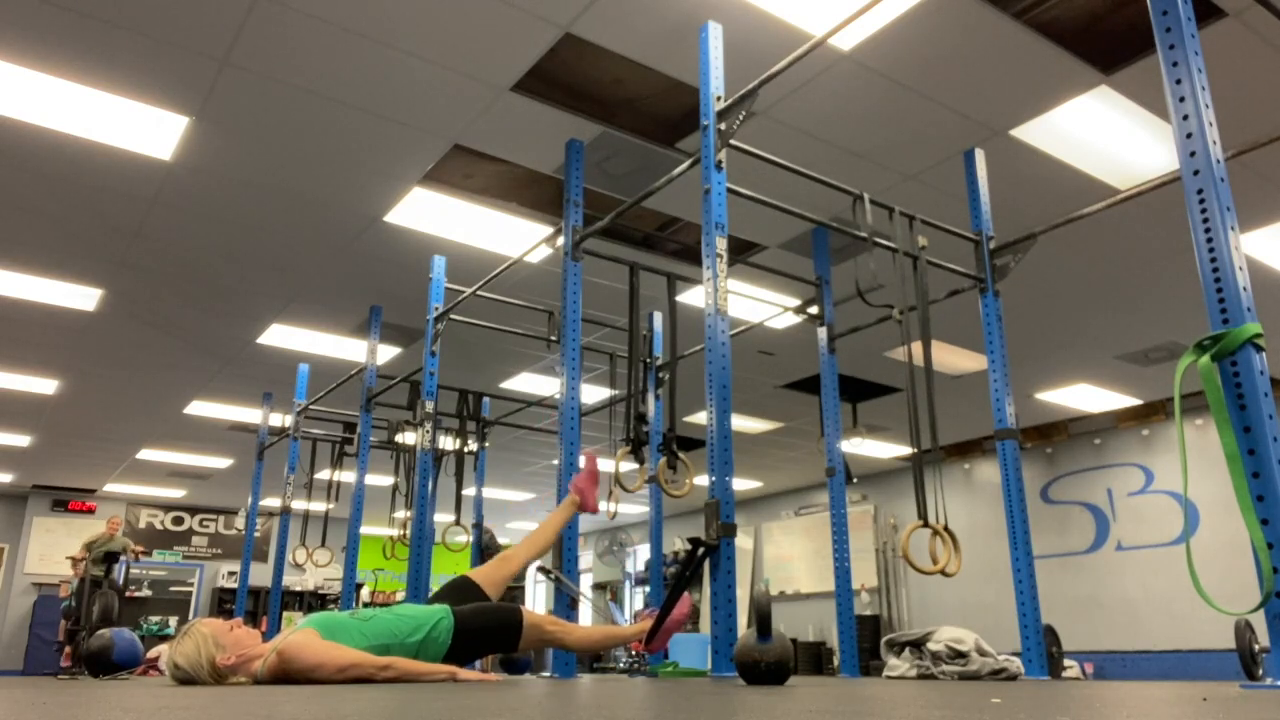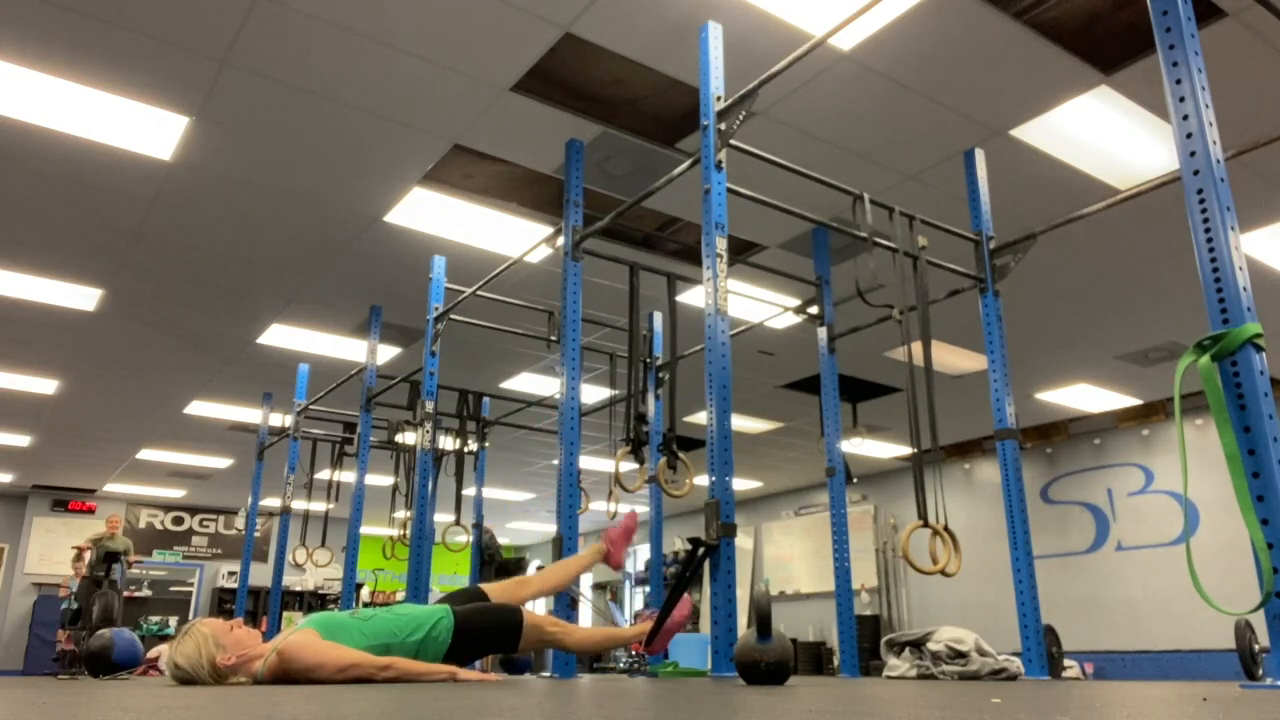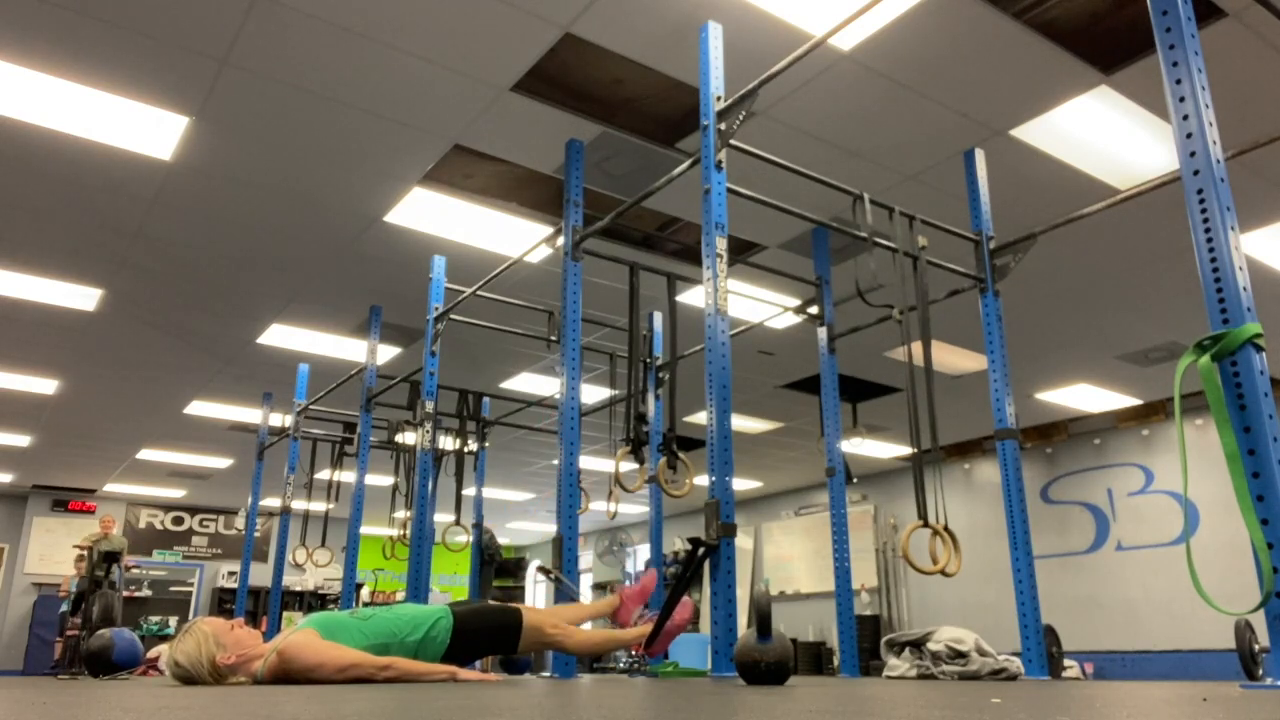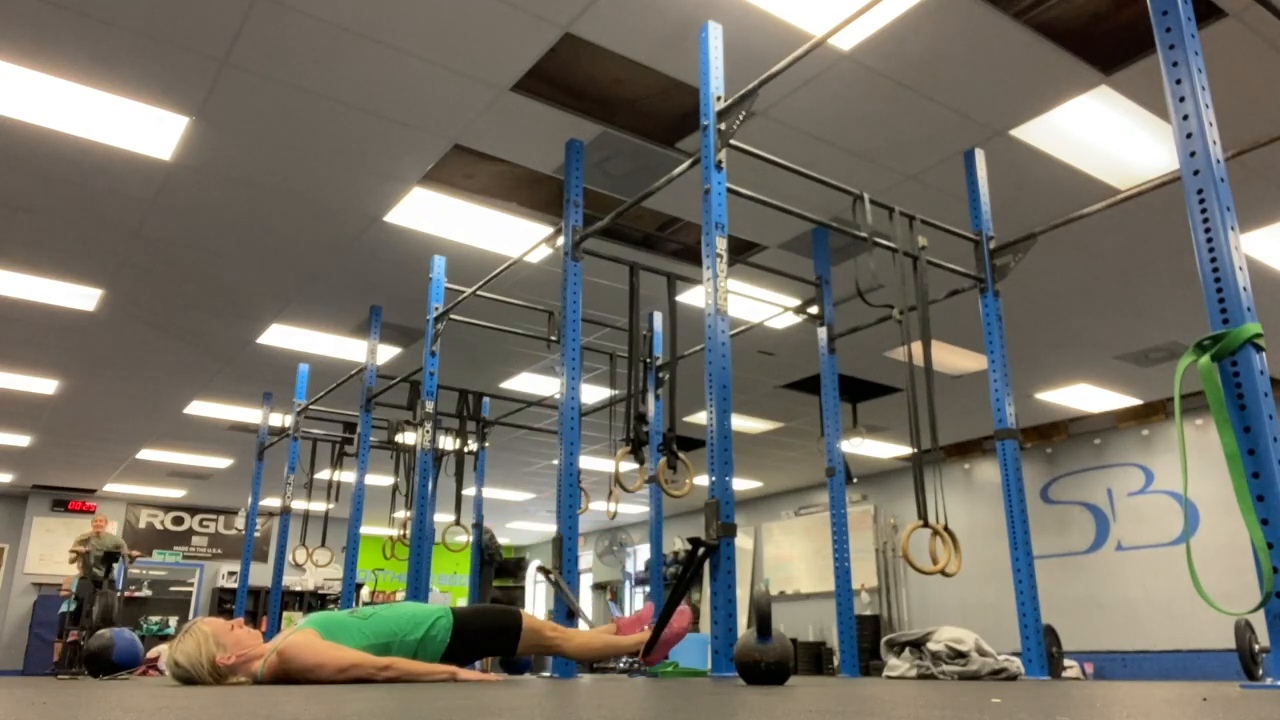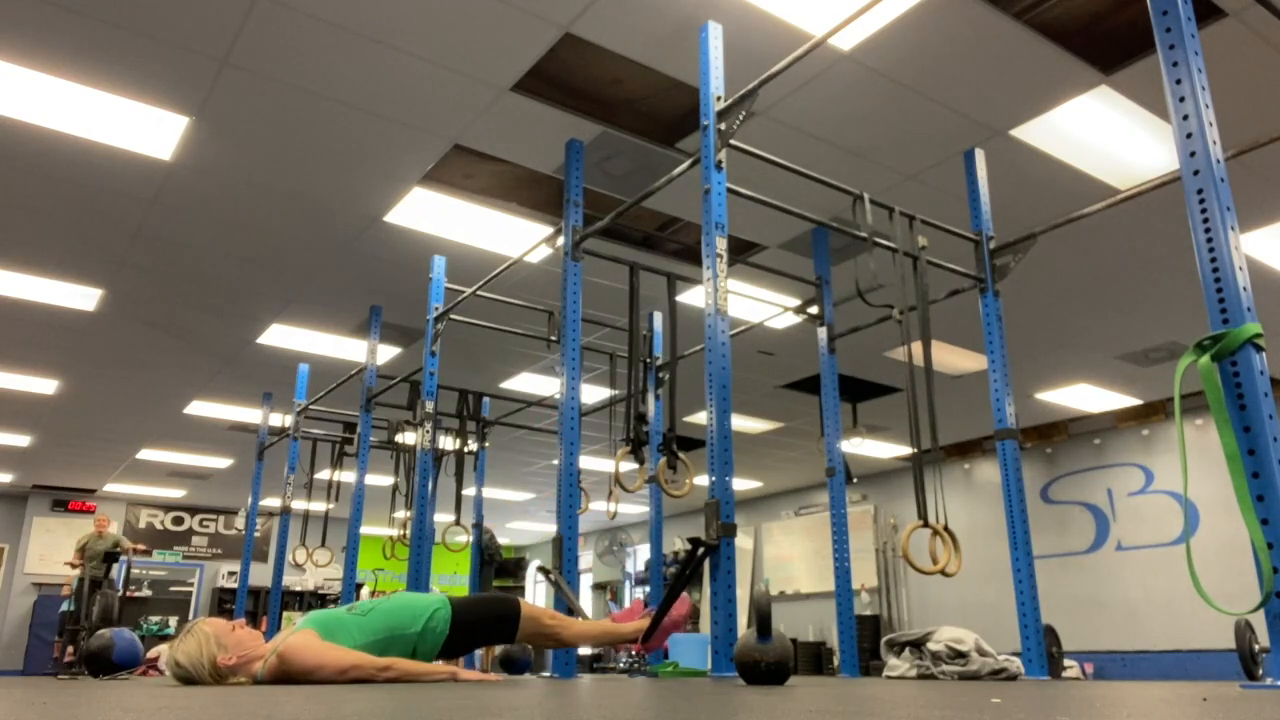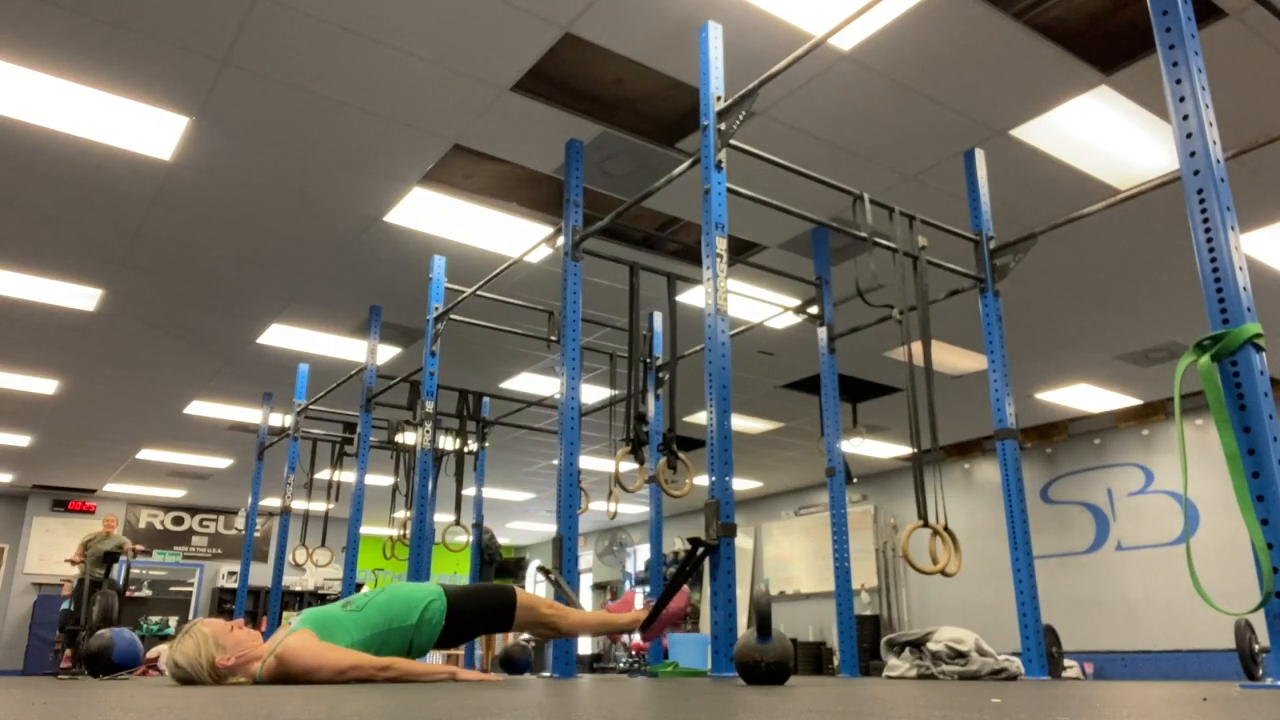
dt=0.2s
person 1, frame 1
left shoulder: (278, 651)
right shoulder: (290, 656)
right elbow: (380, 667)
right wrist: (456, 672)
left hip: (429, 616)
right hip: (441, 632)
left knee: (512, 560)
right knee: (548, 627)
left ankle: (577, 501)
right ankle: (646, 631)
person 1, frame 2
left shoulder: (274, 656)
right shoulder: (289, 656)
right elbow: (378, 667)
right wrist: (455, 672)
left hip: (431, 618)
right hip: (439, 634)
left knee: (525, 587)
right knee: (548, 628)
left ankle: (605, 549)
right ankle: (647, 633)
person 1, frame 3
left shoulder: (274, 652)
right shoulder: (290, 656)
right elbow: (381, 667)
right wrist: (457, 672)
left hip: (429, 619)
right hip: (439, 635)
left knee: (541, 614)
right knee: (548, 631)
left ankle: (619, 605)
right ankle: (648, 635)
person 1, frame 4
left shoulder: (276, 653)
right shoulder: (290, 656)
right elbow: (381, 668)
right wrist: (458, 674)
left hip: (426, 619)
right hip: (439, 634)
left knee: (540, 630)
right knee: (548, 635)
left ankle: (620, 632)
right ankle: (647, 642)
person 1, frame 5
left shoulder: (276, 652)
right shoulder: (291, 658)
right elbow: (381, 668)
right wrist: (458, 673)
left hip: (428, 613)
right hip: (438, 623)
left knee: (535, 625)
right knee: (548, 623)
left ankle: (621, 625)
right ankle: (645, 629)
person 1, frame 6
left shoulder: (275, 651)
right shoulder: (289, 659)
right elbow: (380, 669)
right wrist: (456, 674)
left hip: (425, 606)
right hip: (434, 613)
left knee: (535, 616)
right knee: (545, 613)
left ankle: (614, 618)
right ankle: (642, 621)
